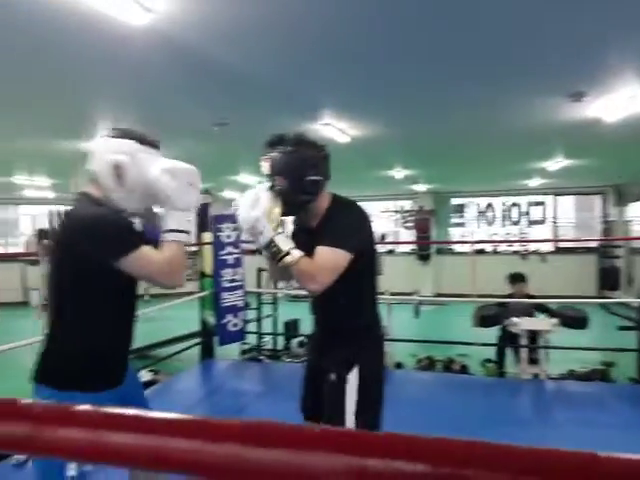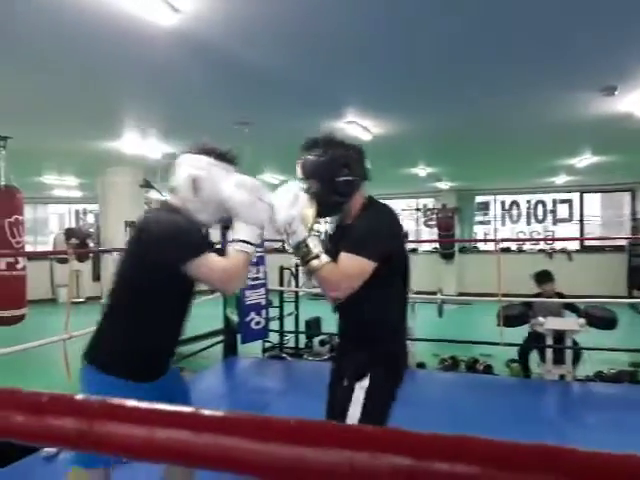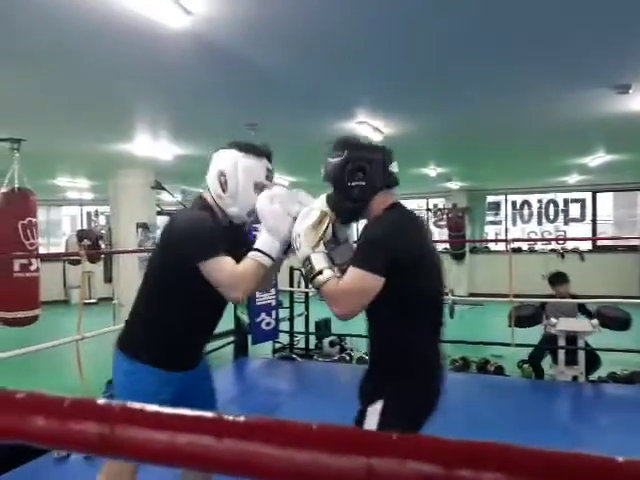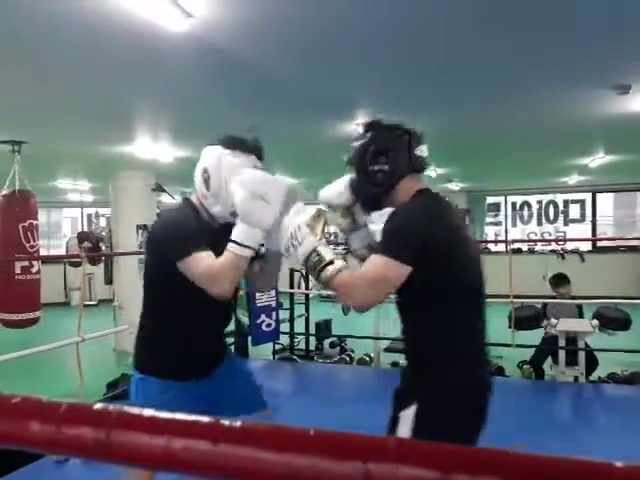
dt=0.2s
person 1, frame 1
left shoulder: (108, 219)
right shoulder: (91, 222)
left elbow: (156, 265)
right elbow: (168, 275)
left wrist: (176, 211)
right wrist: (179, 210)
left hip: (112, 375)
right hip: (71, 386)
person 1, frame 2
left shoulder: (183, 227)
right shoulder: (166, 228)
left elbow: (221, 274)
right elbow: (230, 280)
left wrist: (247, 223)
right wrist: (248, 223)
left hip: (154, 368)
right hip: (116, 374)
person 1, frame 3
left shoulder: (231, 227)
right shoulder: (194, 224)
left elbow: (258, 279)
right elbow: (237, 288)
left wrist: (278, 232)
right wrist: (273, 233)
left hip: (188, 360)
right hip: (145, 361)
person 1, frame 4
left shoulder: (229, 225)
right shoulder: (175, 225)
left elbow: (264, 280)
right elbow: (220, 283)
left wrist: (279, 227)
right wrist: (253, 225)
left hip: (215, 361)
right hip: (162, 372)
person 2, frame 1
left shoulder: (349, 217)
right shoulder: (304, 222)
left elbow: (315, 280)
right elbow: (290, 272)
left wrist: (271, 237)
right wrist: (265, 236)
left hip: (356, 346)
right hip: (325, 340)
right knee: (318, 425)
person 2, frame 2
left shoulder: (377, 221)
right shoulder: (348, 222)
left elbow: (338, 286)
right elbow: (327, 271)
left wrist: (302, 236)
right wrist: (298, 232)
left hip: (375, 354)
right hip: (354, 347)
person 2, frame 3
left shoulder: (387, 230)
right shoulder: (398, 224)
left elbow: (344, 304)
right elbow: (357, 281)
left wrist: (310, 252)
right wrist: (331, 242)
left hip: (402, 376)
right hip: (406, 368)
person 2, frame 4
left shoulder: (413, 217)
right shoulder: (434, 211)
left elbow: (360, 294)
right elbow: (384, 276)
left wrist: (311, 249)
right wrist: (355, 229)
left hip: (439, 381)
